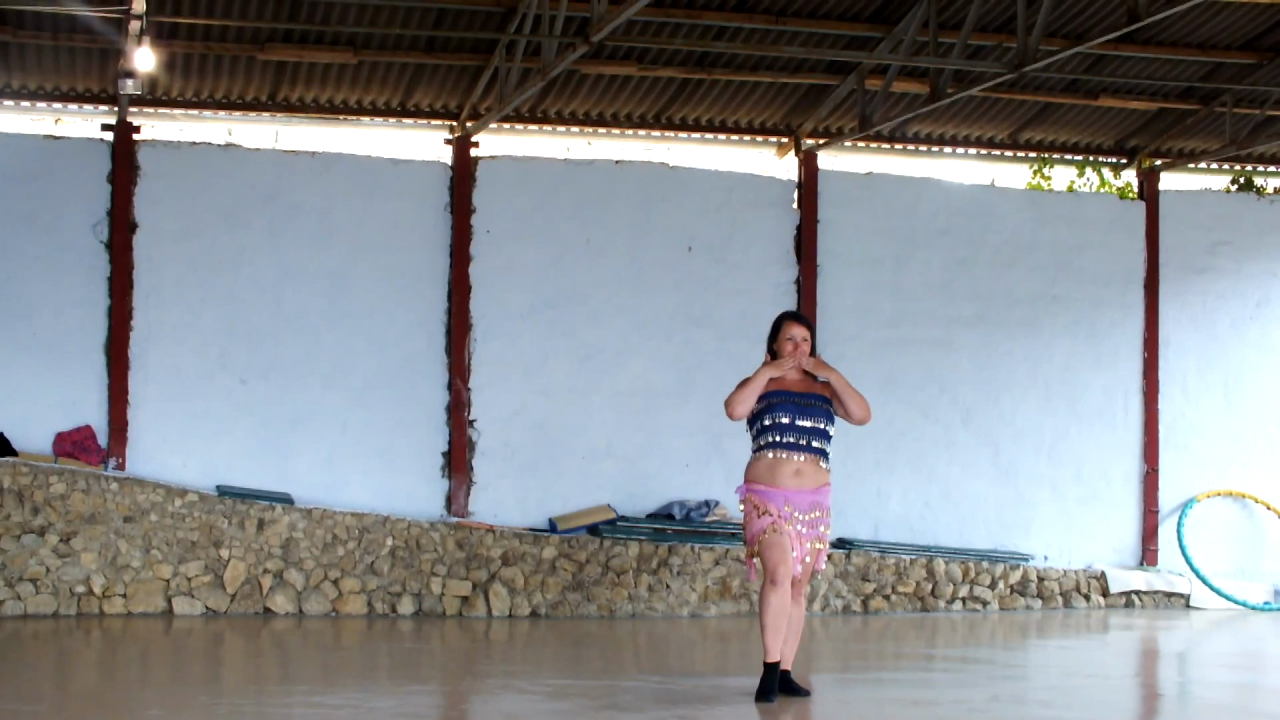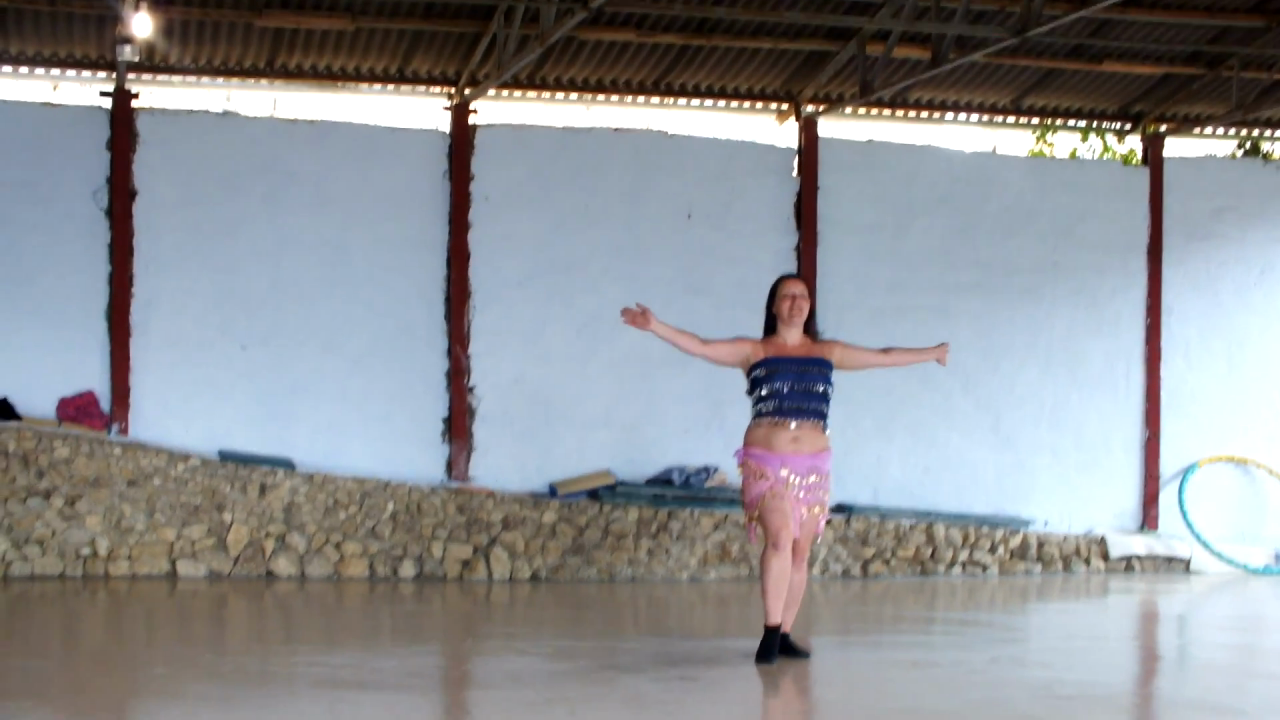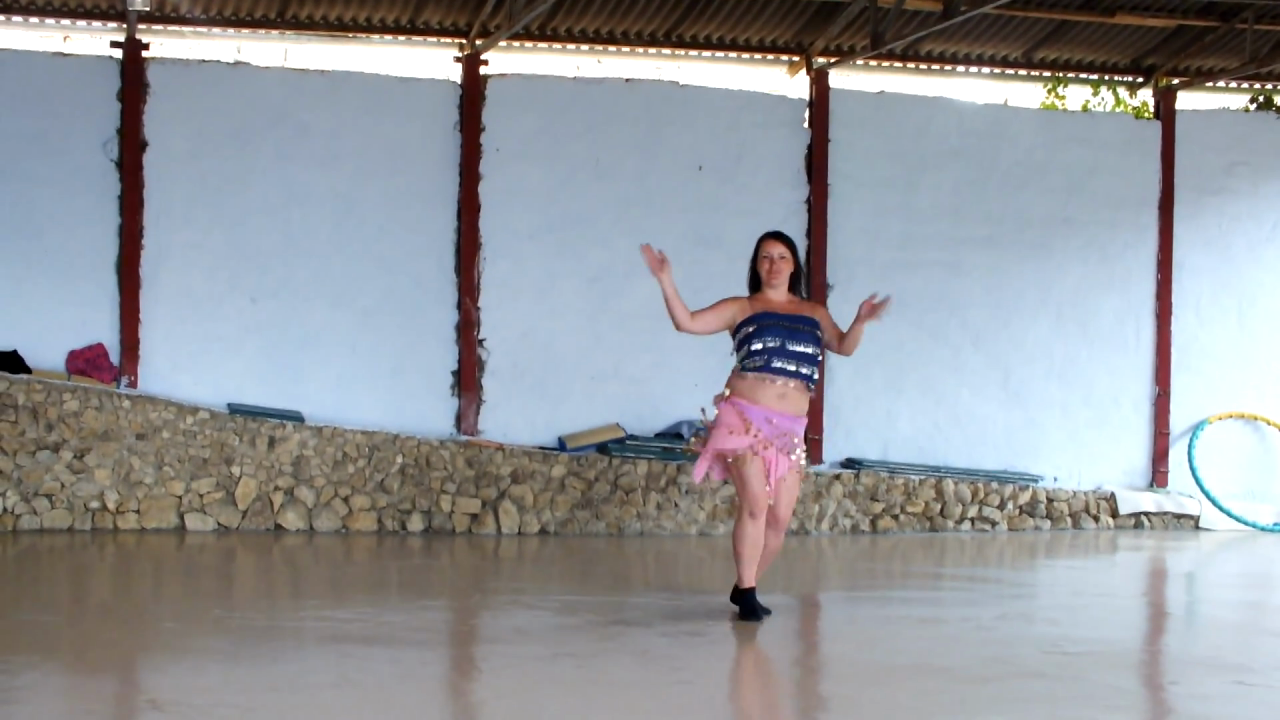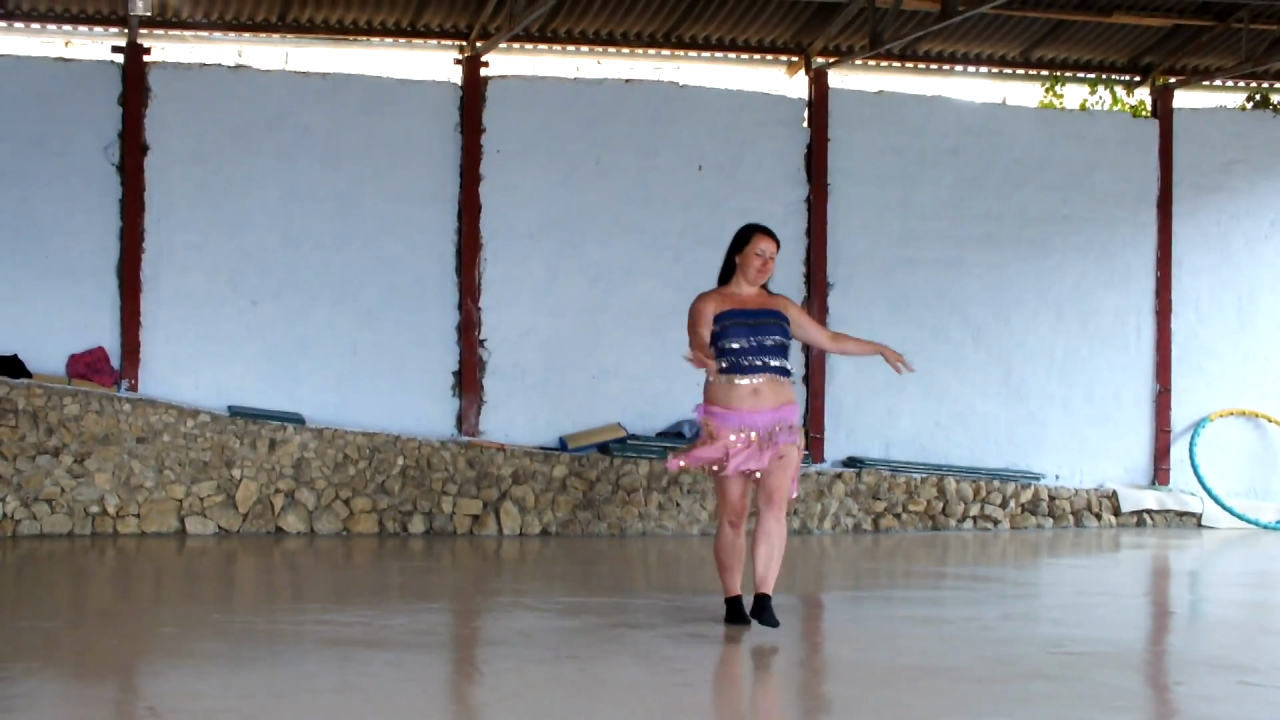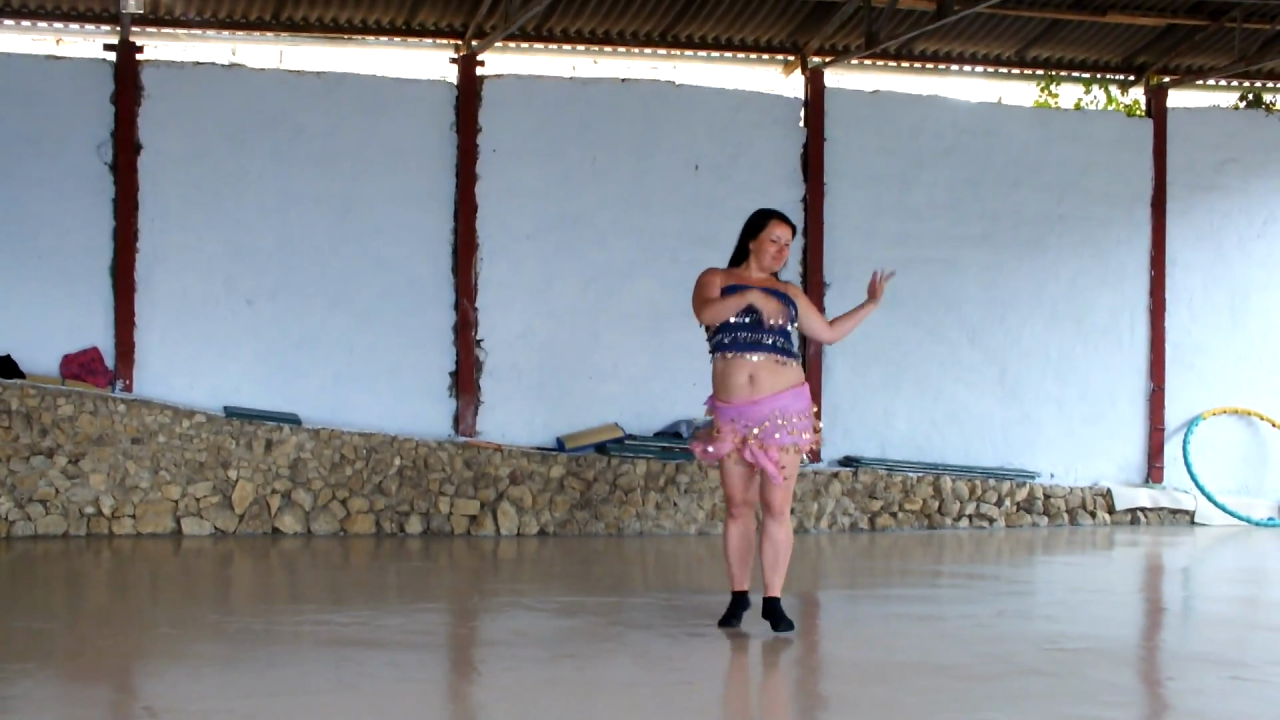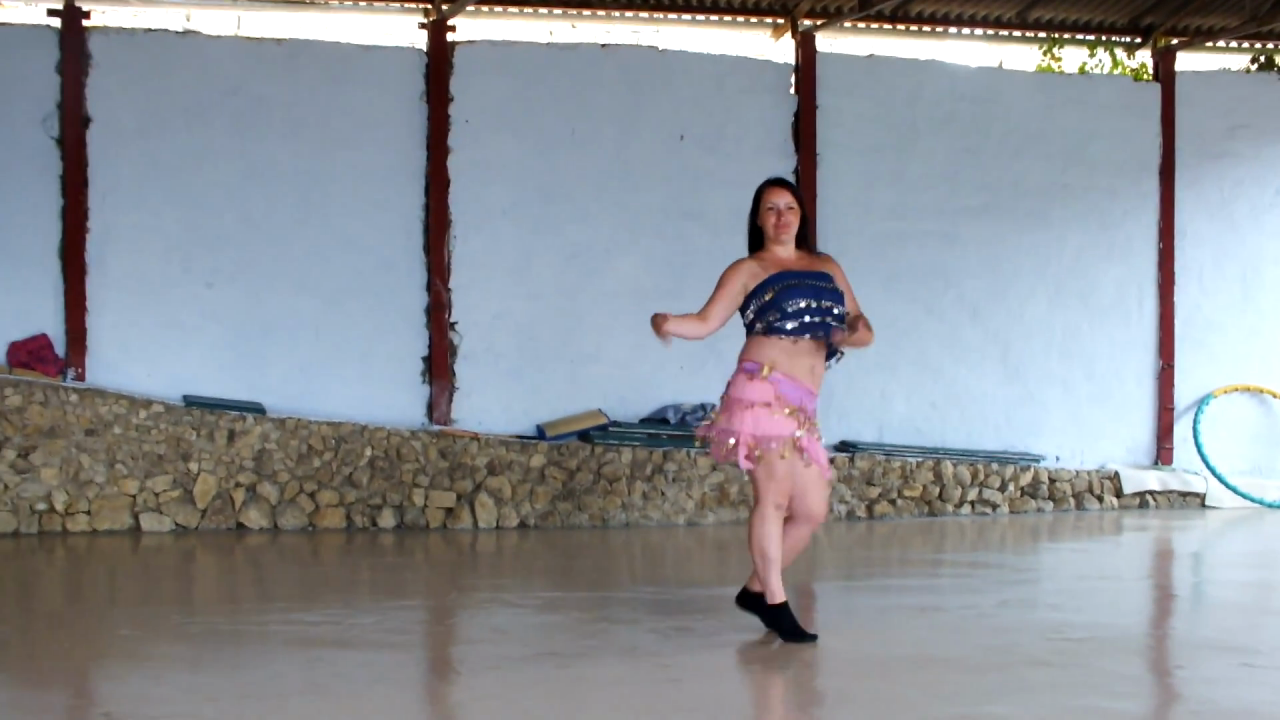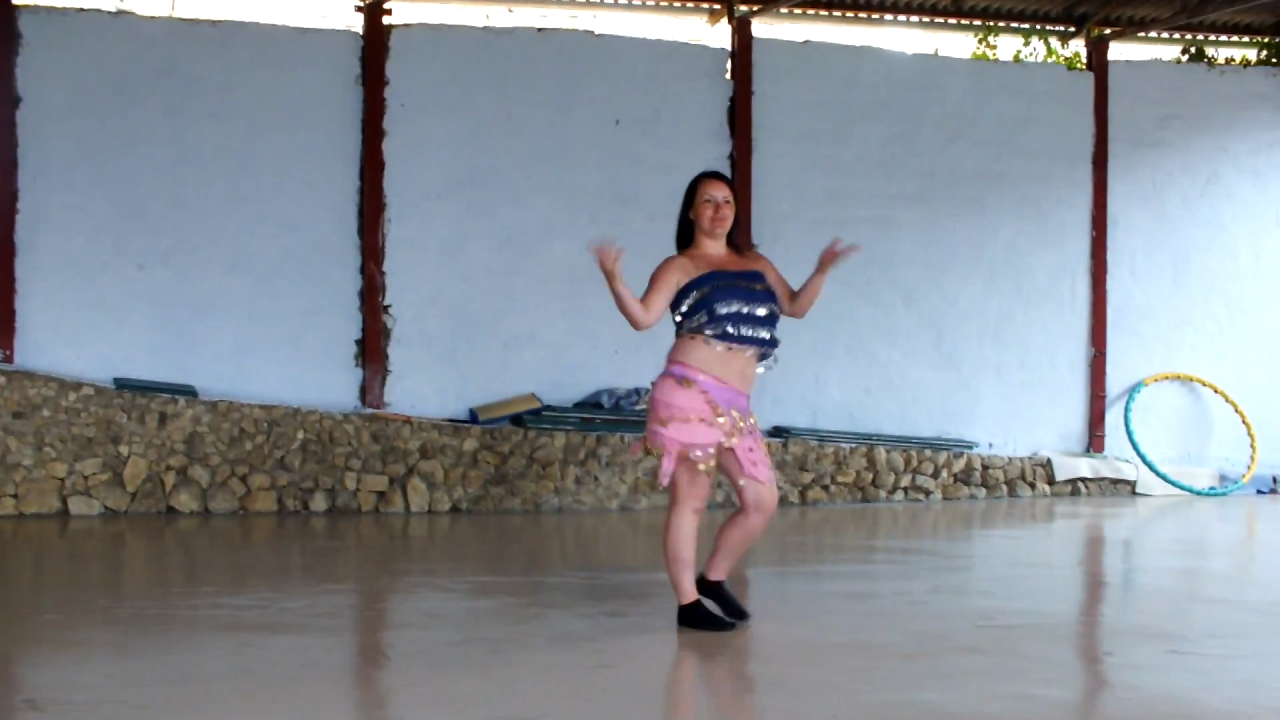
dt=0.7s
person 1, frame 1
left shoulder: (824, 389)
right shoulder: (758, 385)
left elbow: (863, 415)
right elbow: (734, 410)
left wrist: (832, 374)
right wrist: (766, 371)
left hip: (812, 499)
right hip: (767, 497)
left knee: (798, 589)
right knee: (778, 575)
left ankle: (784, 672)
right ankle: (770, 670)
person 1, frame 2
left shoulder: (827, 352)
right shoulder: (753, 350)
left elbow: (881, 357)
right elbow: (701, 347)
left wrist: (930, 354)
right wrist: (655, 326)
left hip: (812, 465)
right hip: (765, 462)
left knee: (799, 554)
right knee: (779, 540)
left ankle: (783, 634)
right ankle: (770, 633)
person 1, frame 3
left shoulder: (813, 312)
right shoulder: (741, 308)
left elbow: (844, 346)
right elbow: (686, 322)
left wrist: (861, 320)
right wrist: (665, 279)
left hip: (788, 427)
right hip: (743, 416)
left knee: (780, 517)
right knee: (755, 505)
left ankle: (744, 587)
right ankle: (747, 594)
person 1, frame 4
left shoulder: (780, 306)
right shoulder: (709, 304)
left elbow: (827, 339)
right elbow: (698, 342)
left wrist: (880, 349)
right wrist: (705, 359)
left hip: (778, 421)
right hip: (728, 423)
left knee: (775, 505)
right knee: (732, 514)
left ankle: (763, 599)
right ankle: (733, 601)
person 1, frame 5
left shoulder: (788, 292)
right shoulder: (715, 279)
left elbow: (828, 333)
right elbow: (706, 314)
left wrist: (870, 303)
right wrist: (749, 297)
left hip: (785, 409)
right hip: (733, 413)
left knee: (777, 508)
right knee: (739, 507)
left ankle: (773, 602)
right ankle: (739, 595)
person 1, frame 6
left shoulder: (826, 267)
right shoulder: (747, 270)
left elbow: (855, 318)
right elbow: (704, 323)
left wrist: (857, 333)
right wrist: (666, 323)
left hip: (801, 404)
right hip: (762, 389)
left knee: (812, 511)
right knee: (773, 498)
left ankle: (757, 590)
right ankle: (774, 604)
person 1, frame 7
left shoulder: (756, 263)
right shoulder: (680, 266)
left elbow: (793, 306)
right elbow: (642, 317)
left wrist: (821, 271)
right wrist: (614, 276)
left hip: (733, 403)
right hip: (690, 393)
left knee: (762, 502)
right knee: (689, 501)
left ankle: (713, 580)
right ankle: (688, 604)
